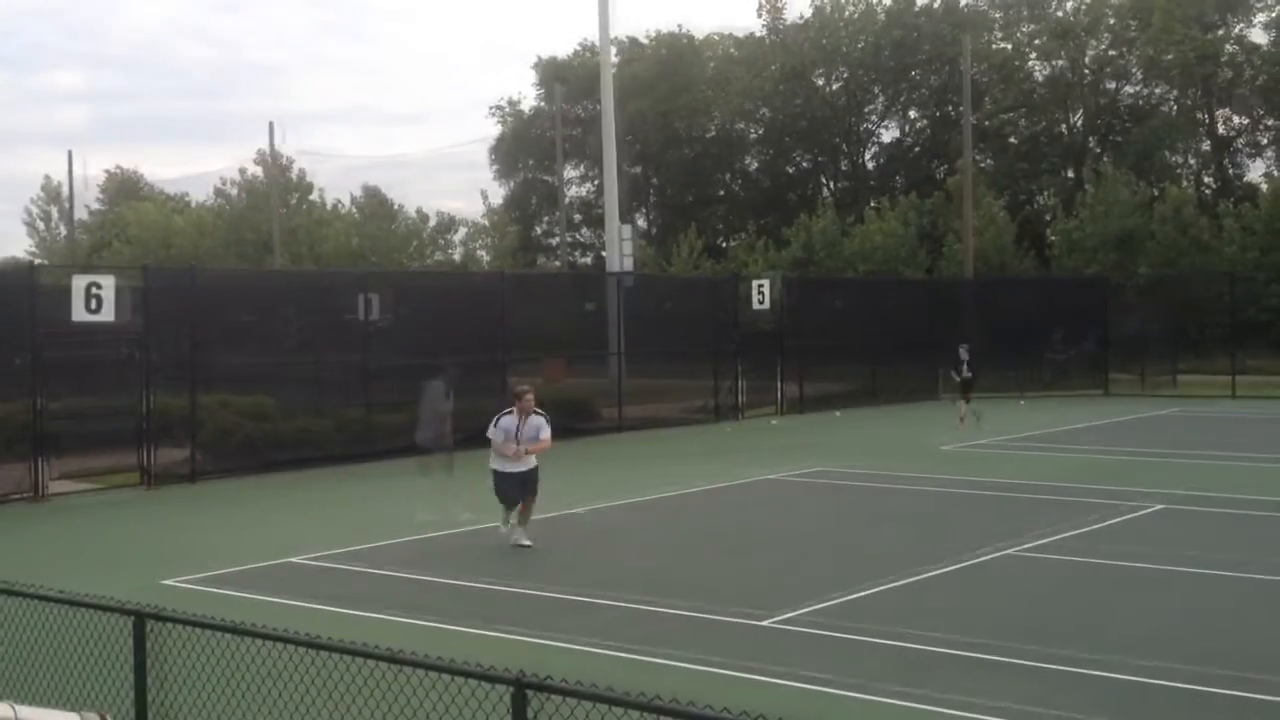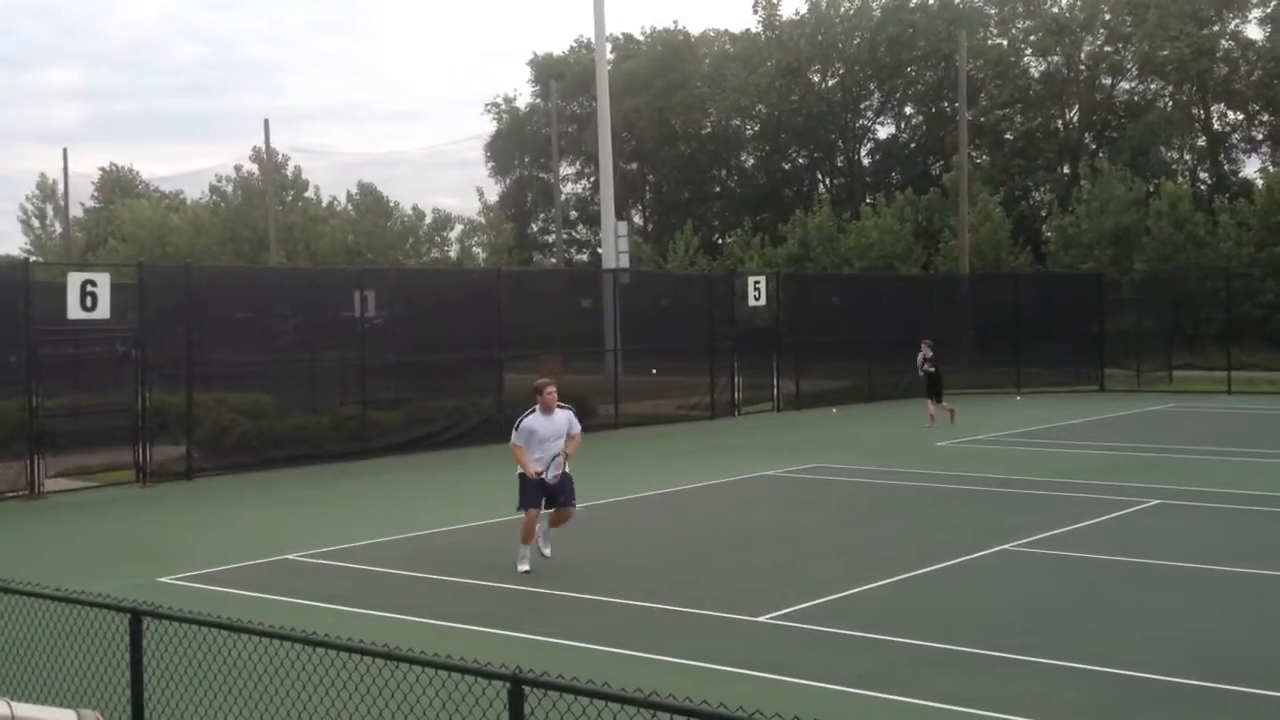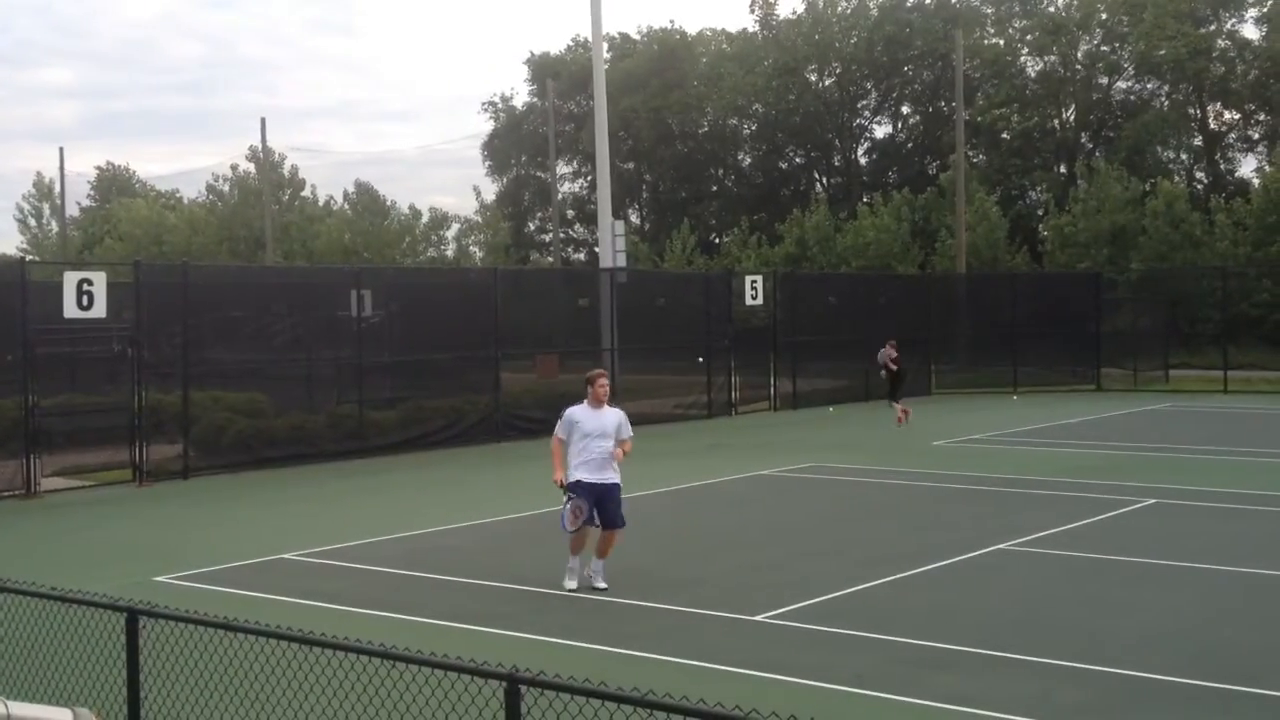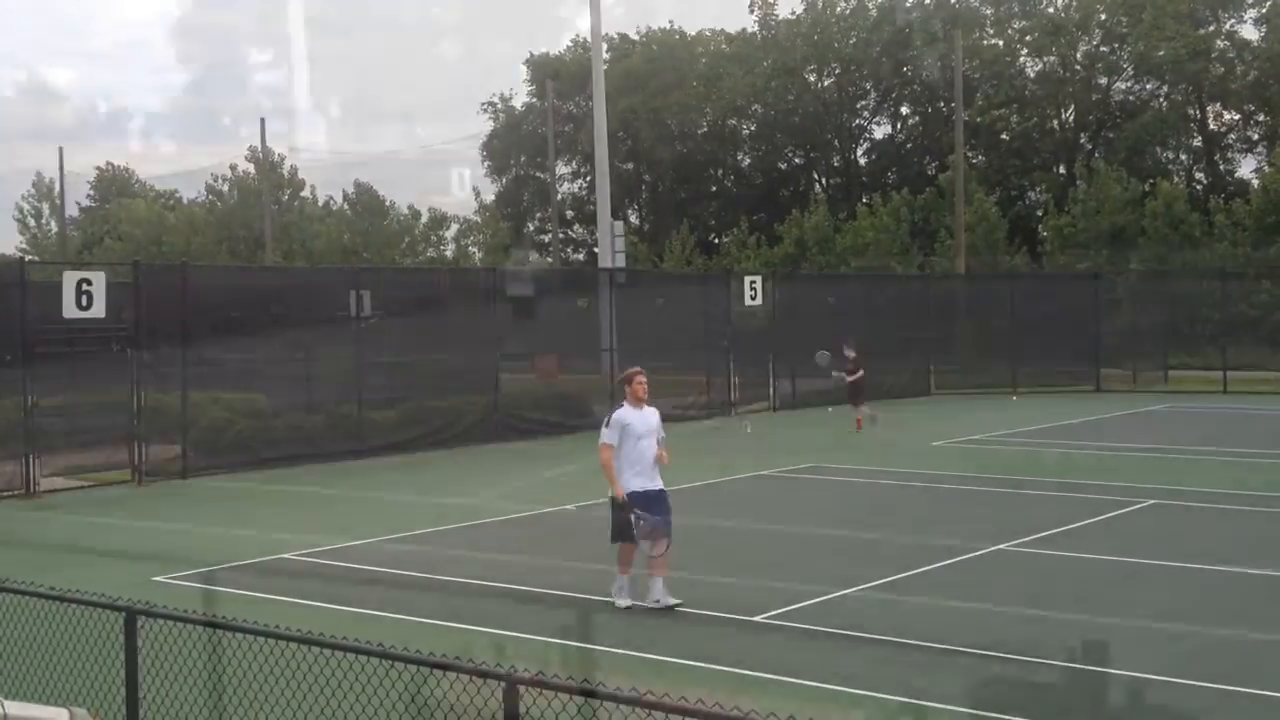
dt=0.4s
person 1, frame 1
left shoulder: (541, 418)
right shoulder: (502, 419)
left elbow: (546, 444)
right elbow: (495, 445)
left wrist: (525, 450)
right wrist: (510, 453)
left hip: (528, 465)
right hip: (504, 466)
left knee: (529, 501)
right knee: (510, 503)
left ankle: (519, 535)
right ankle: (506, 515)
person 1, frame 2
left shoulder: (568, 413)
right shoulder: (527, 420)
left elbow: (575, 437)
right elbow: (516, 447)
left wrist: (565, 454)
right wrist: (528, 467)
left hip: (559, 471)
right hip: (532, 473)
left knee: (567, 510)
right knee: (532, 514)
left ankle: (544, 532)
right ankle: (523, 556)
person 1, frame 3
left shoulder: (618, 415)
right shoulder: (573, 413)
left elbow: (627, 443)
right elbow: (557, 441)
left wrist: (621, 451)
right wrist: (558, 470)
left hip: (609, 480)
right hip: (580, 479)
left knee: (612, 529)
right knee: (582, 527)
left ankle: (595, 571)
right ankle: (573, 566)
person 1, frame 4
left shoulder: (653, 413)
right shoulder: (617, 416)
right elbow: (606, 453)
left wrist: (662, 453)
right wrist: (616, 486)
left hip: (654, 487)
right hip: (627, 490)
right knee: (629, 541)
left ankle: (657, 594)
right ankle: (620, 589)
